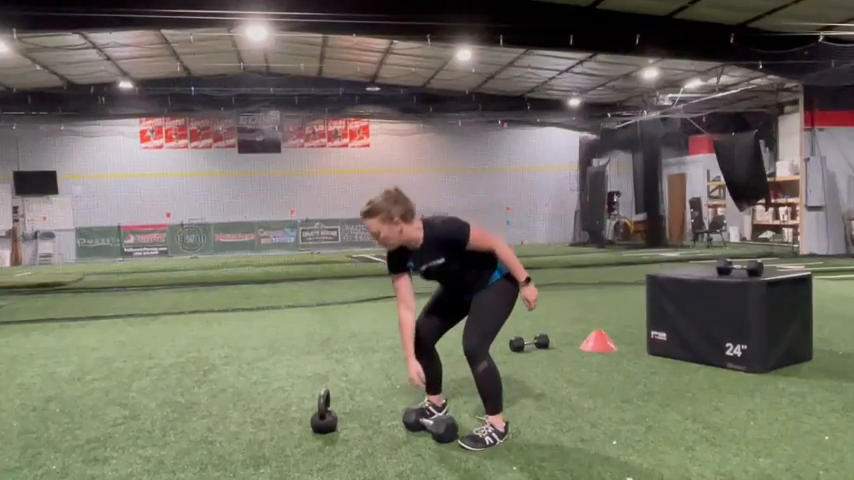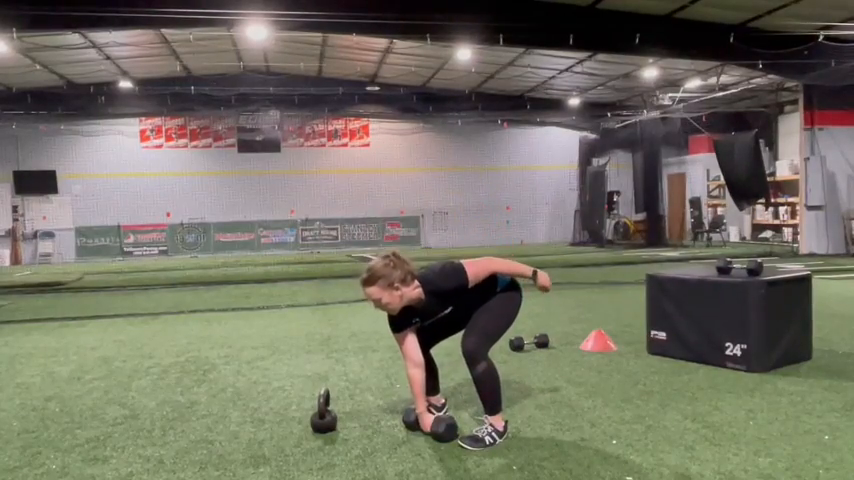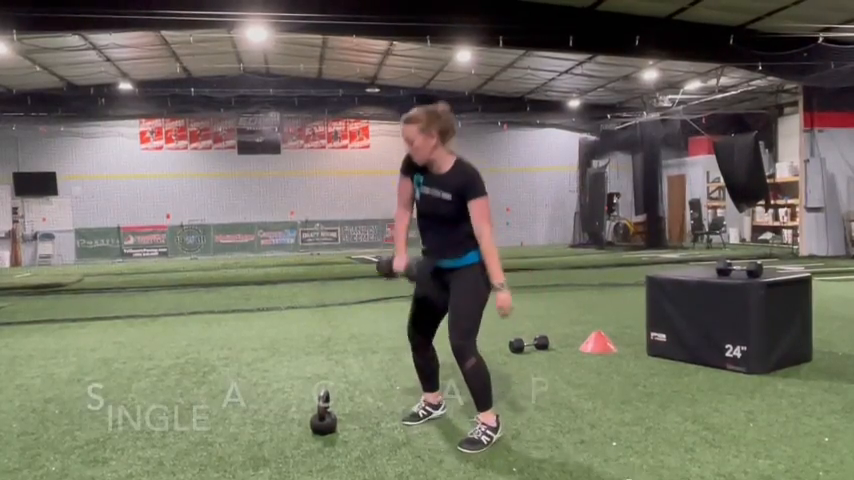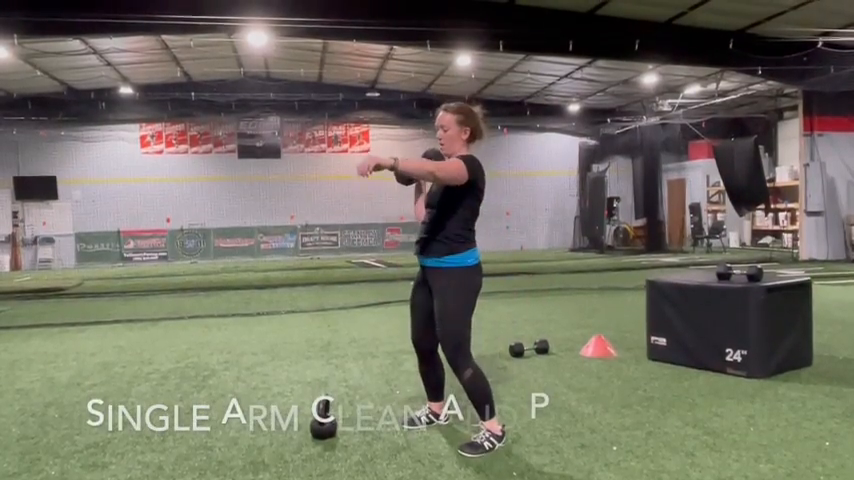
dt=0.7s
person 1, frame 1
left shoulder: (444, 230)
right shoulder: (398, 255)
left elbow: (496, 244)
right elbow: (406, 308)
left wrist: (525, 282)
right wrist: (411, 360)
left hip: (494, 284)
left knee: (473, 346)
right knee: (422, 336)
left ankle: (497, 425)
right ankle: (436, 403)
person 1, frame 2
left shoulder: (440, 281)
right shoulder: (401, 315)
left elbow: (490, 264)
right elbow: (414, 363)
left wrist: (534, 275)
right wrist: (422, 411)
left hip: (501, 294)
left knee: (472, 347)
right knee: (418, 343)
left ankle: (496, 425)
right ankle: (435, 403)
person 1, frame 3
left shoulder: (466, 176)
right shoulder: (412, 166)
left elbow: (485, 233)
right elbow: (404, 210)
left wrist: (499, 286)
right wrist: (400, 253)
left hip: (470, 267)
right hip: (435, 266)
left knee: (461, 342)
right knee: (418, 333)
left ankle: (489, 421)
right ankle: (432, 401)
person 1, frame 4
left shoulder: (469, 167)
right shoulder: (444, 173)
left elbow: (433, 170)
right elbow: (424, 215)
left wrist: (387, 162)
right wrist: (419, 183)
left hip: (458, 272)
right hip: (429, 270)
left knee: (456, 351)
right knee: (423, 344)
left ankle: (493, 428)
right ankle: (436, 410)
